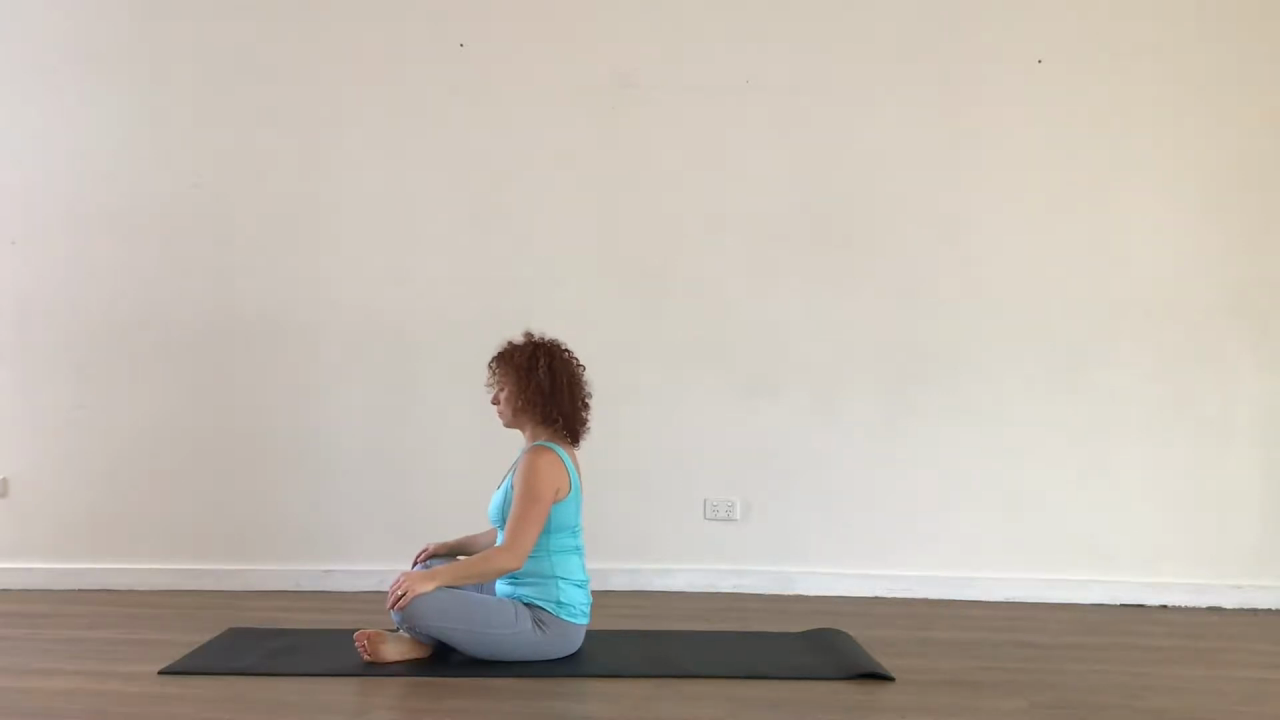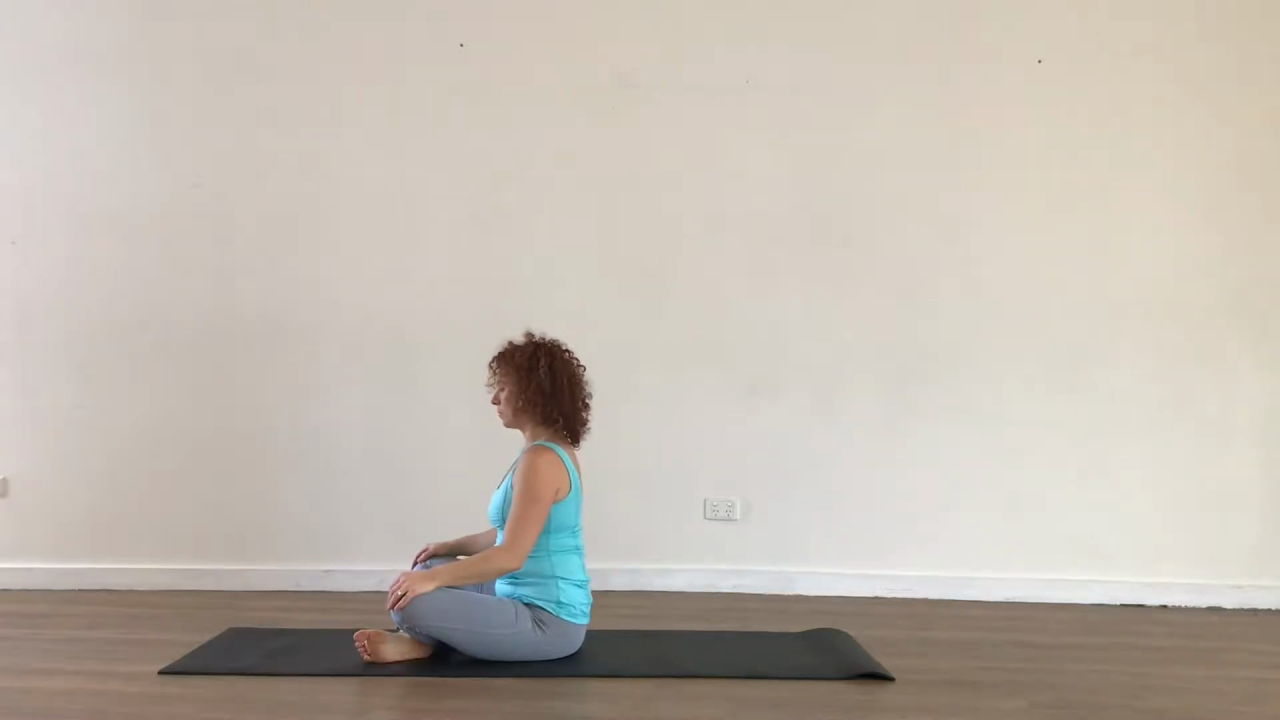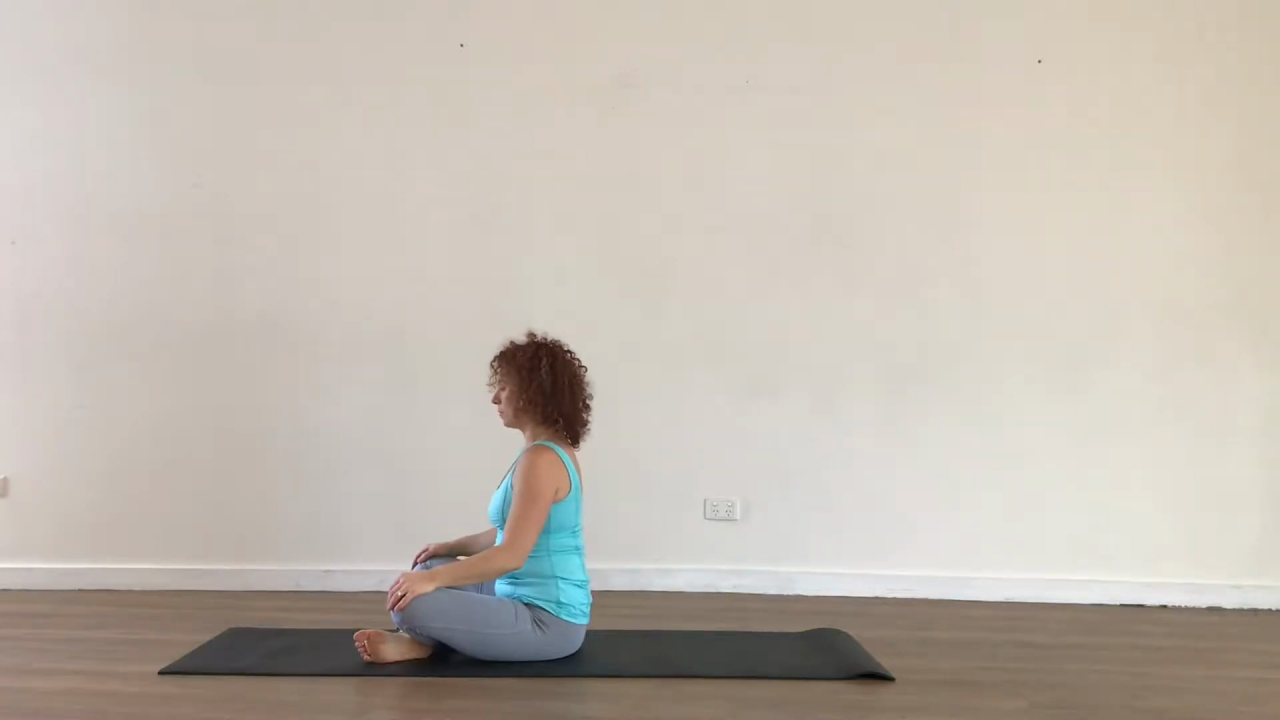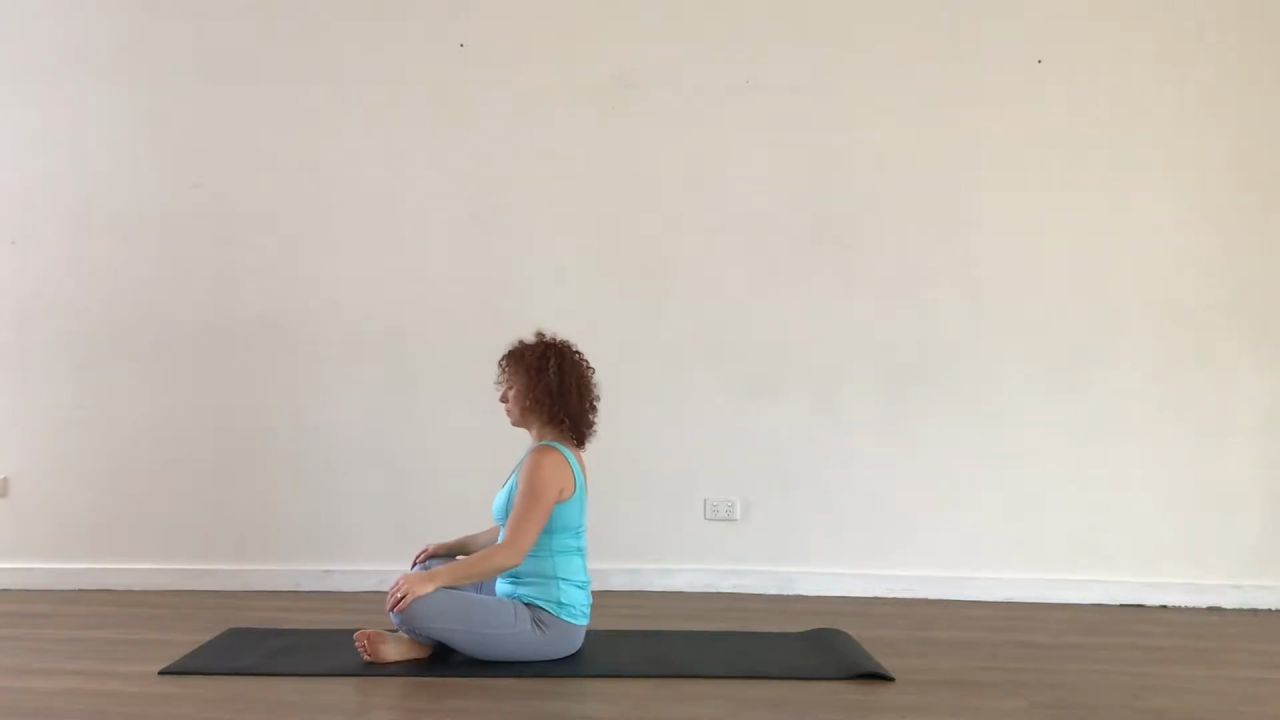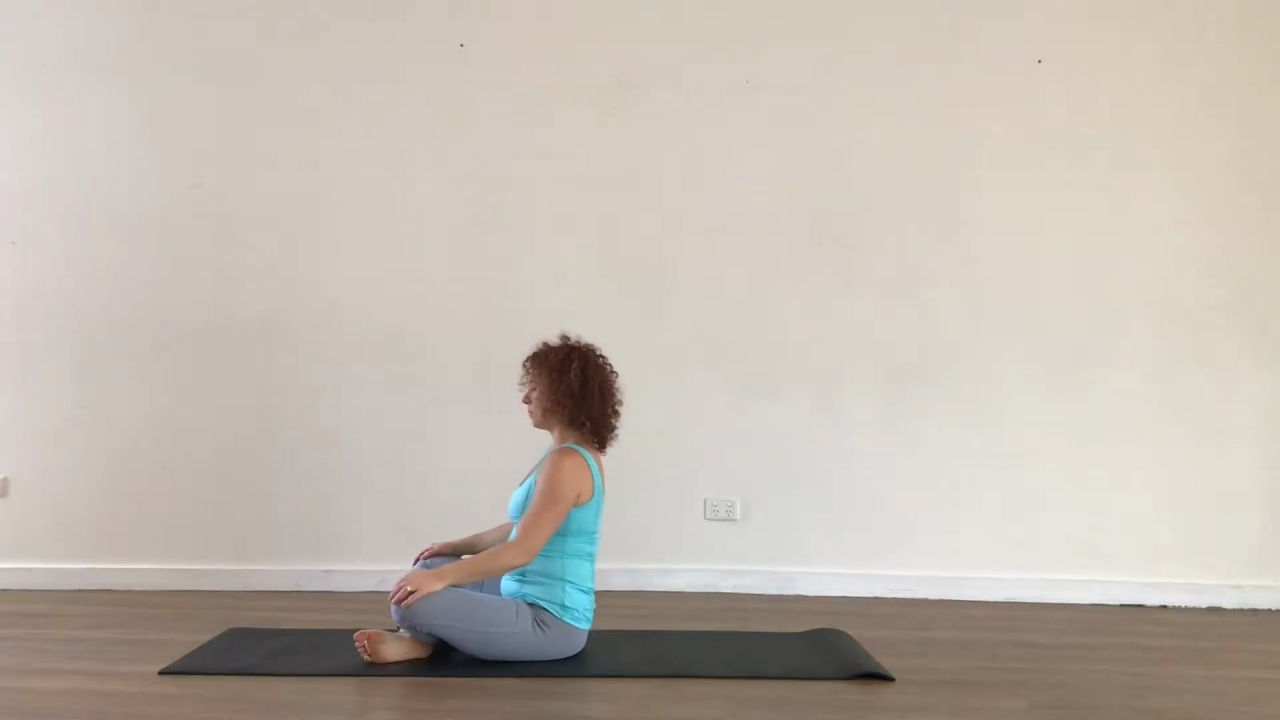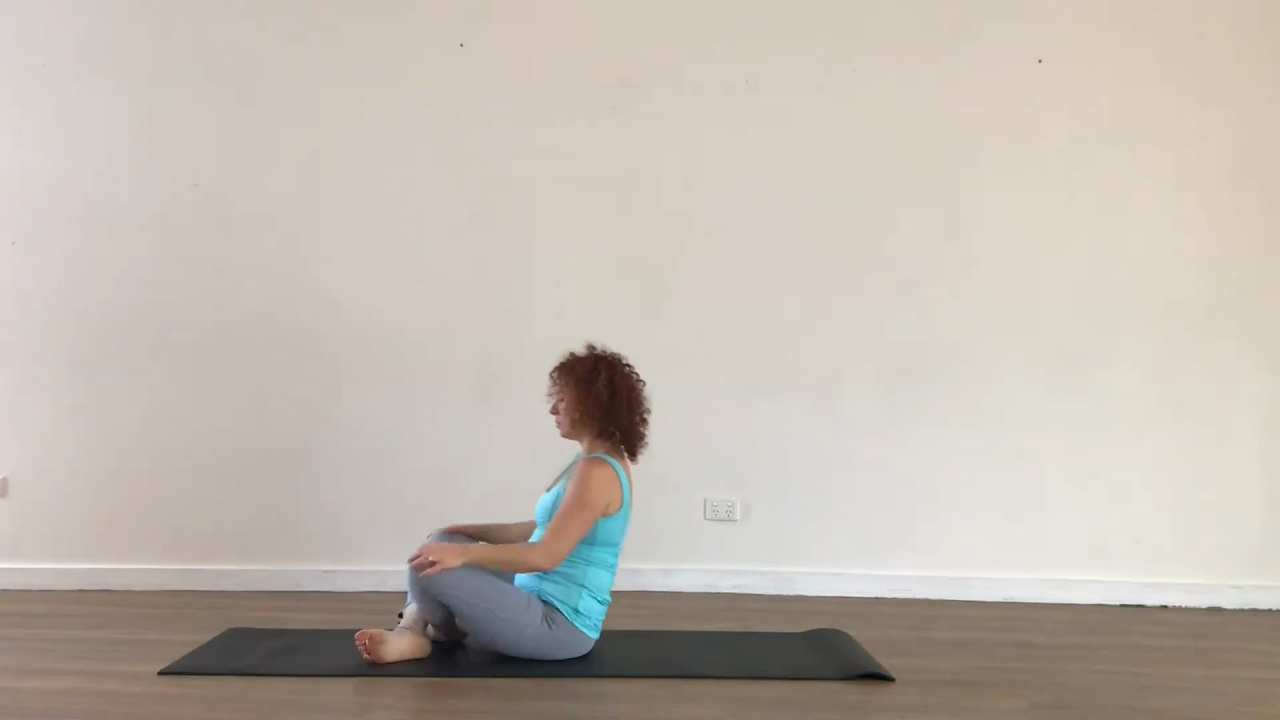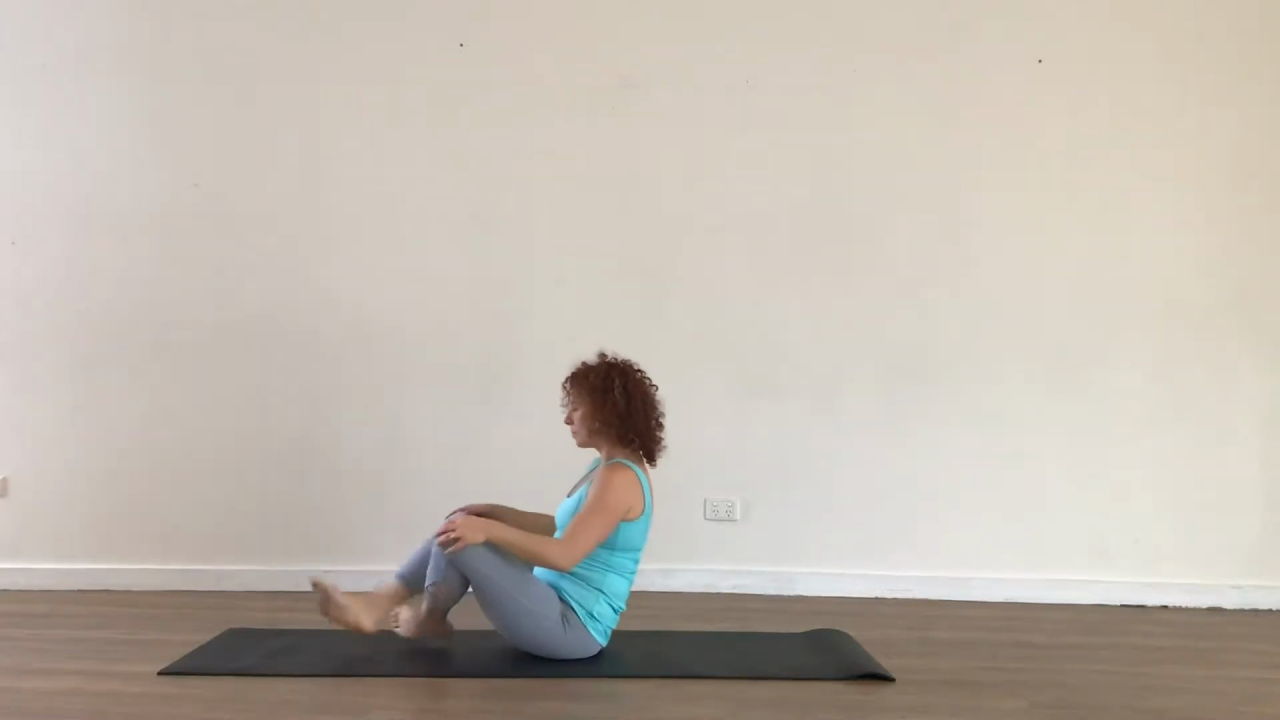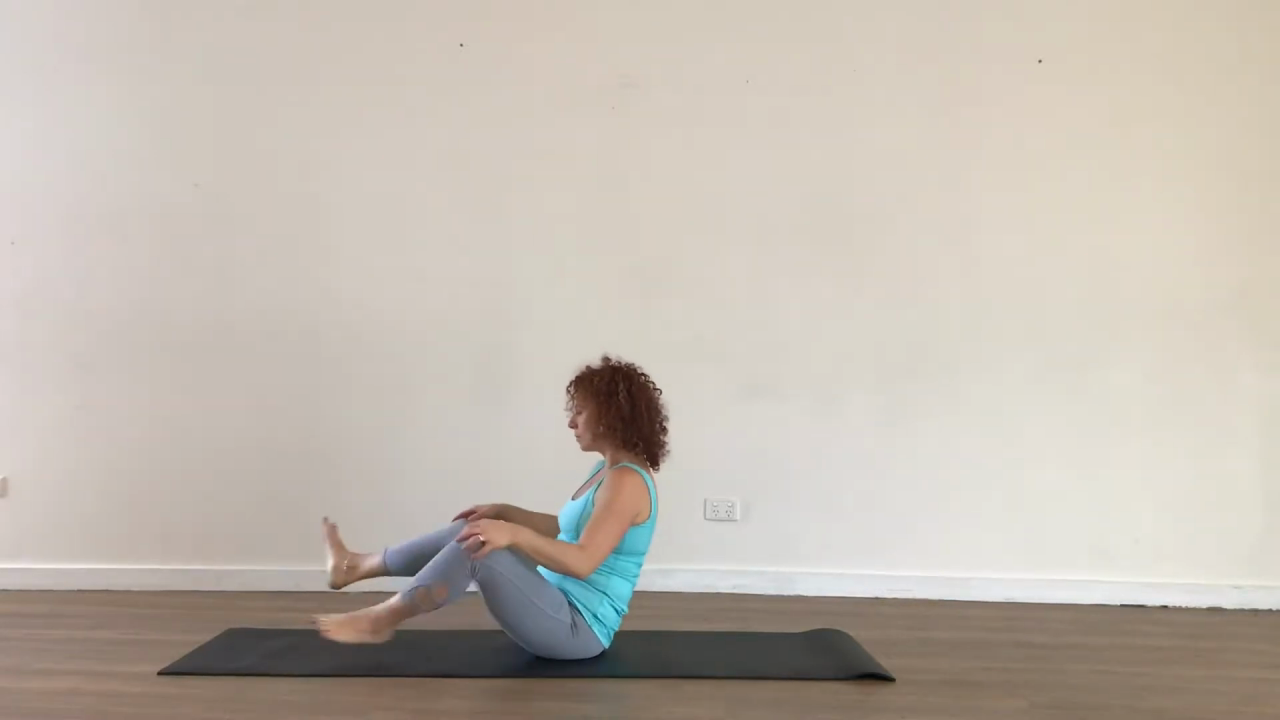
dt=0.2s
person 1, frame 1
left shoulder: (541, 460)
right shoulder: (551, 452)
left elbow: (511, 556)
right elbow: (513, 535)
left wrist: (433, 579)
right wrist: (451, 547)
left hip: (546, 622)
right hip: (531, 601)
left knee: (411, 600)
right knee: (430, 566)
left ankle: (419, 641)
person 1, frame 2
left shoulder: (541, 460)
right shoulder: (552, 451)
left elbow: (511, 556)
right elbow: (513, 534)
left wrist: (434, 578)
right wrist: (450, 547)
left hip: (546, 622)
right hip: (532, 601)
left knee: (411, 600)
right knee: (431, 566)
left ankle: (420, 641)
person 1, frame 3
left shoulder: (540, 460)
right shoulder: (553, 451)
left elbow: (512, 556)
left wrist: (434, 579)
right wrist: (452, 547)
left hip: (547, 623)
right hip: (533, 602)
left knee: (411, 602)
right knee: (429, 567)
left ankle: (418, 642)
person 1, frame 4
left shoulder: (546, 461)
right shoulder: (558, 452)
left elbow: (511, 554)
right elbow: (514, 531)
left wrist: (433, 580)
right wrist: (451, 547)
left hip: (547, 623)
right hip: (533, 603)
left knee: (410, 604)
right knee: (428, 568)
left ankle: (418, 641)
person 1, frame 5
left shoulder: (566, 463)
right shoulder: (574, 455)
left elbow: (522, 552)
right elbow: (523, 529)
left wrist: (442, 577)
right wrist: (458, 546)
left hip: (549, 625)
right hip: (537, 604)
left knee: (412, 601)
right knee: (430, 564)
left ankle: (419, 641)
person 1, frame 6
left shoulder: (597, 472)
right shoulder: (596, 463)
left elbow: (546, 555)
right elbow: (546, 530)
left wrist: (464, 552)
right wrist: (473, 532)
left hip: (559, 626)
right hip: (545, 605)
left knee: (430, 569)
right knee: (442, 542)
left ankle: (426, 631)
right ankle: (413, 632)
person 1, frame 7
left shoulder: (619, 479)
right shoulder: (609, 466)
left elbow: (564, 556)
right elbow: (561, 531)
left wrist: (490, 530)
right wrist: (495, 512)
left hip: (572, 628)
right hip: (557, 609)
left knee: (460, 543)
right knee: (459, 529)
left ankle: (427, 620)
right ankle: (377, 607)
person 1, frame 8
left shoulder: (626, 482)
right shoulder: (610, 470)
left elbow: (583, 561)
right elbow: (566, 530)
left wrist: (513, 533)
right wrist: (504, 512)
left hip: (576, 630)
right hip: (562, 610)
left knee: (478, 548)
right knee: (468, 533)
left ankle: (382, 619)
right ankle: (355, 566)
